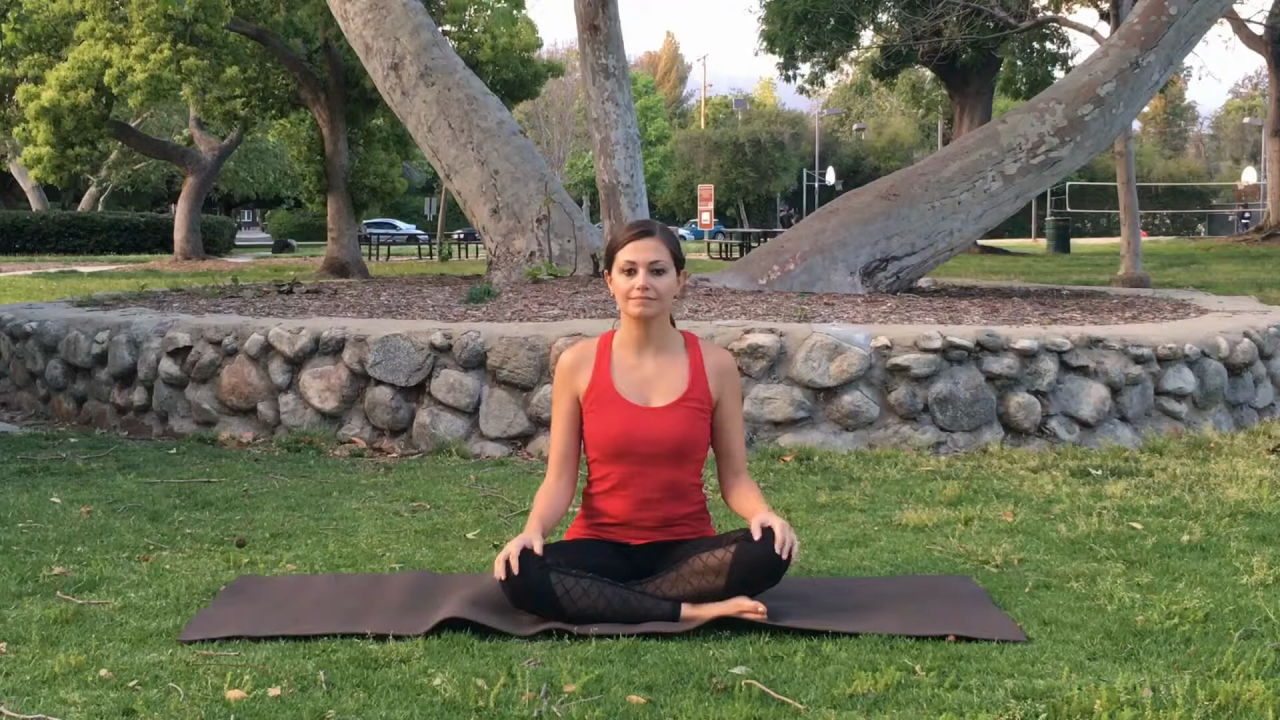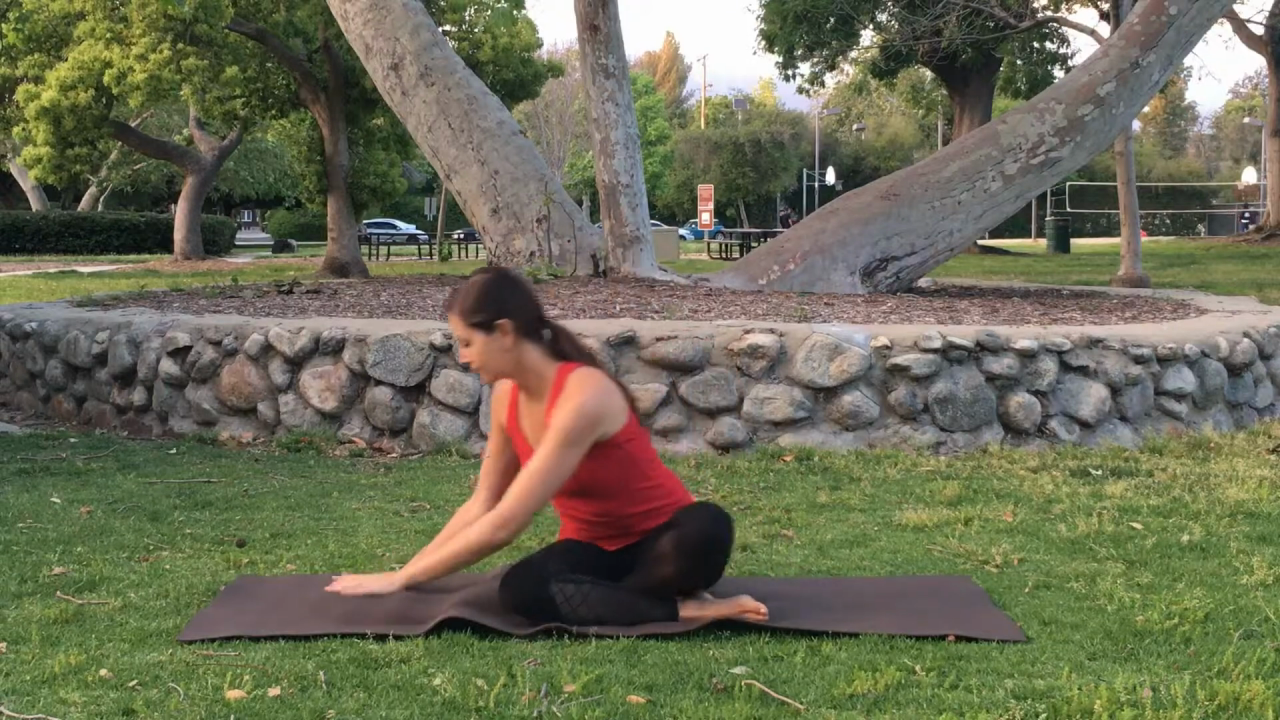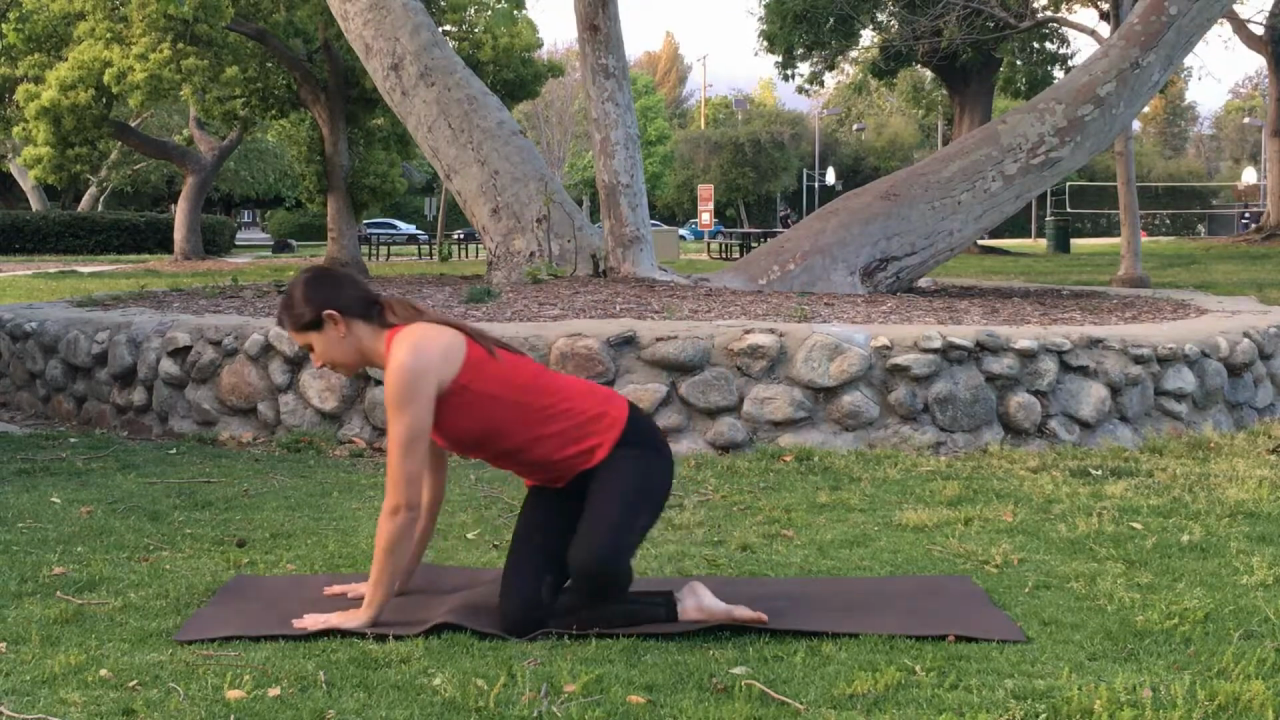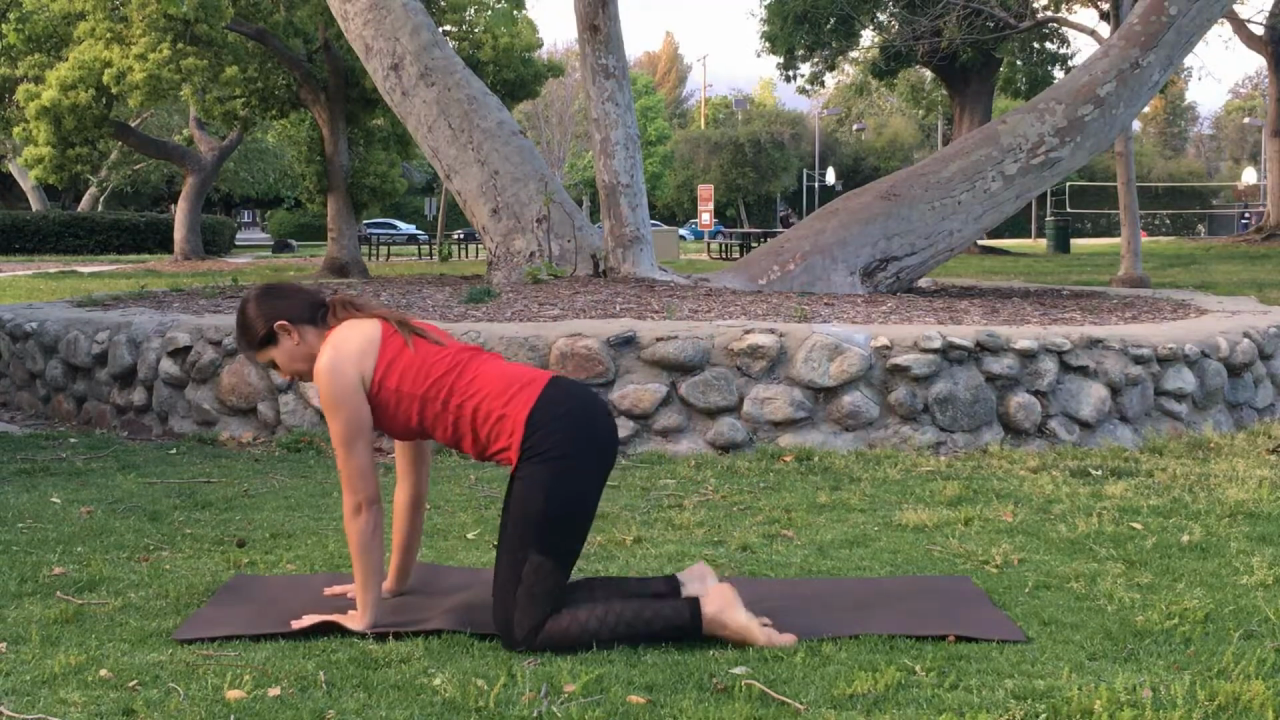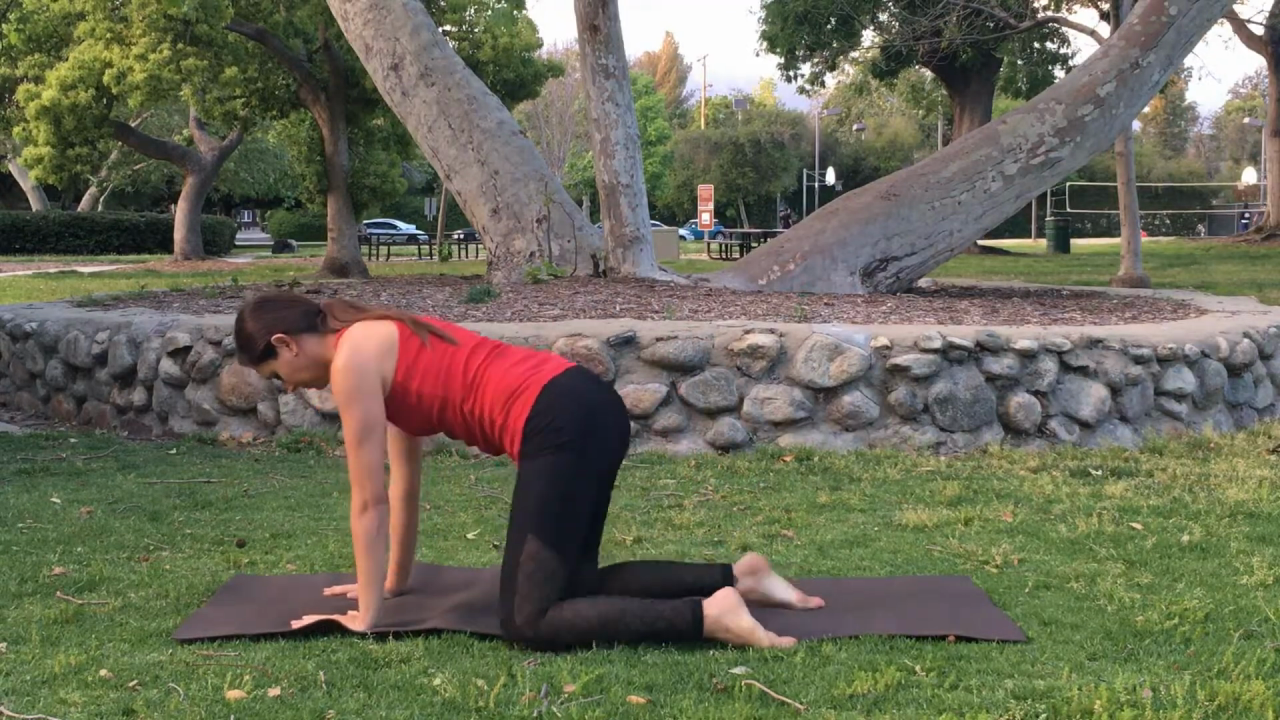
dt=0.7s
person 1, frame 1
left shoulder: (714, 365)
right shoulder: (576, 363)
left elbow: (732, 477)
right elbow: (559, 475)
left wrist: (761, 513)
right wrist: (533, 530)
left hip: (682, 546)
right hip: (603, 544)
left knee: (768, 551)
right knee: (521, 576)
left ankle: (603, 599)
right ankle: (680, 610)
person 1, frame 2
left shoulder: (585, 396)
right shoulder: (506, 395)
left elbow: (503, 527)
right elbow: (483, 505)
left wrist: (401, 578)
right wrist: (409, 571)
left hip: (660, 540)
right hip: (591, 547)
left knee: (707, 528)
right knee: (520, 589)
left ankle: (599, 601)
right ankle: (680, 609)
person 1, frame 3
left shoulder: (411, 357)
right shoulder: (413, 351)
left elbow: (402, 505)
right elbow: (428, 491)
left wrist: (368, 611)
right wrist: (393, 579)
left hip: (624, 445)
right hip: (563, 469)
left knee: (593, 569)
right knee: (519, 619)
left ankle: (610, 573)
right ankle: (680, 607)
person 1, frame 4
left shoulder: (335, 360)
right shoulder: (382, 342)
left elbow: (362, 502)
right elbow: (412, 483)
left wrist: (365, 612)
right wrist: (393, 581)
left hip: (556, 436)
right hip: (570, 417)
left knee: (524, 632)
right knee: (526, 606)
left ankle: (705, 612)
right ankle: (684, 588)
person 1, frame 5
left shoulder: (352, 358)
right shoulder: (383, 344)
left elbow: (370, 499)
right elbow: (404, 483)
left wrist: (366, 612)
right wrist: (393, 579)
left hip: (561, 425)
right hip: (586, 408)
left knee: (528, 623)
right knee: (571, 584)
left ankle: (711, 614)
right ankle: (737, 576)
